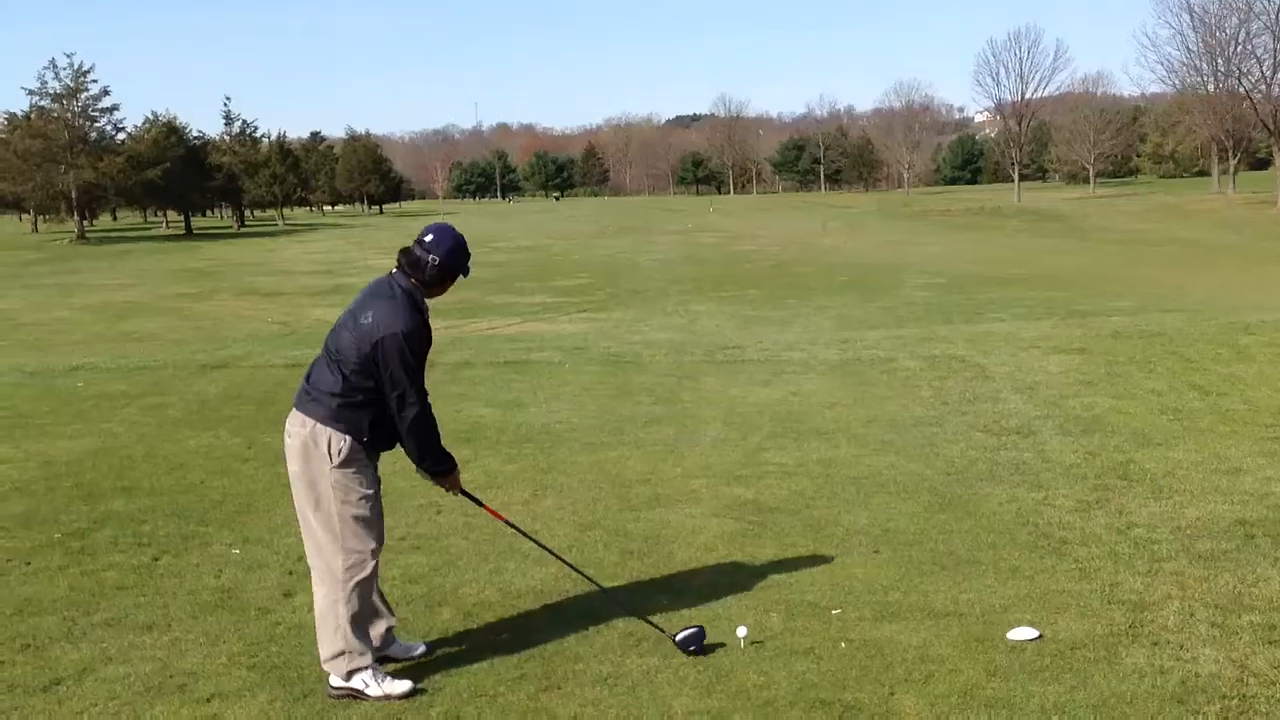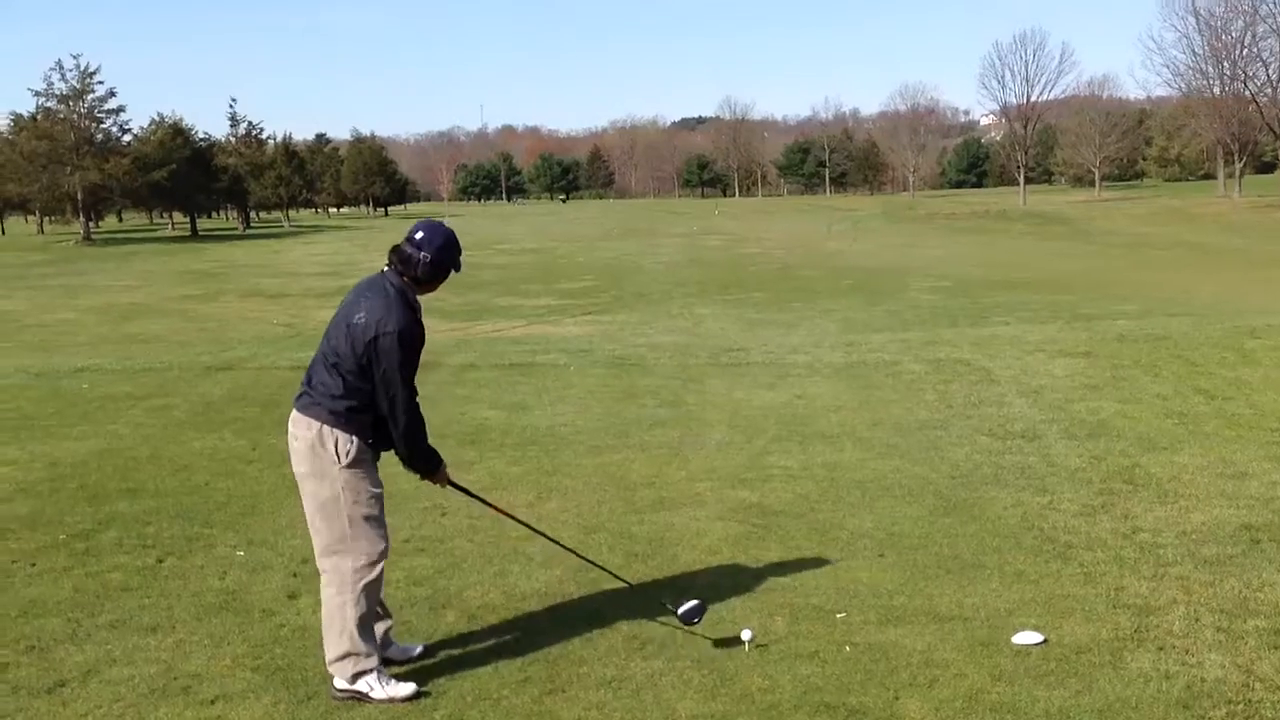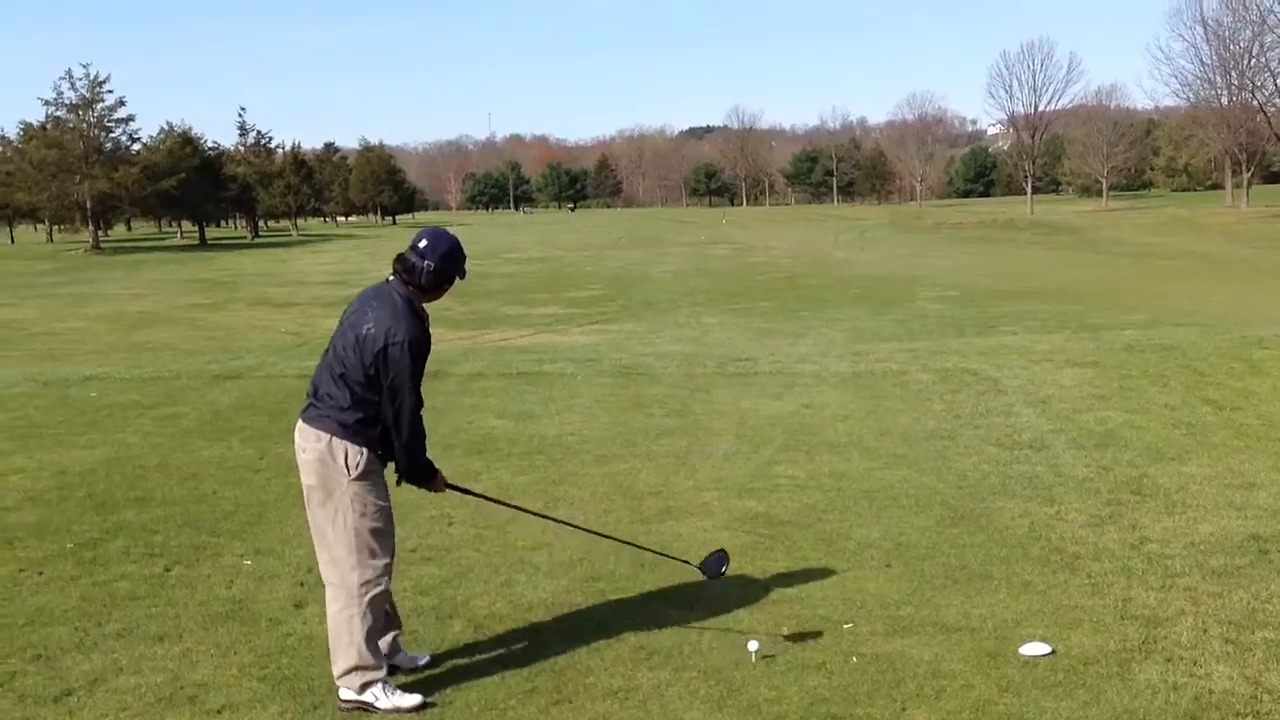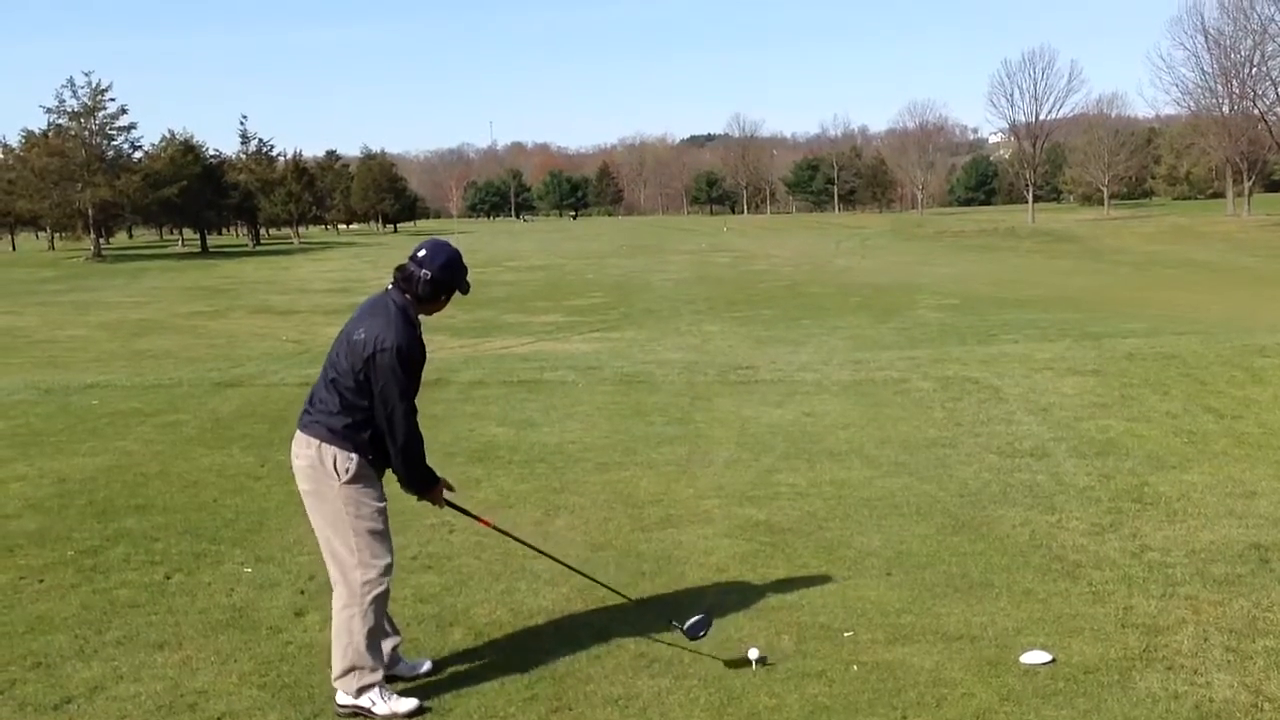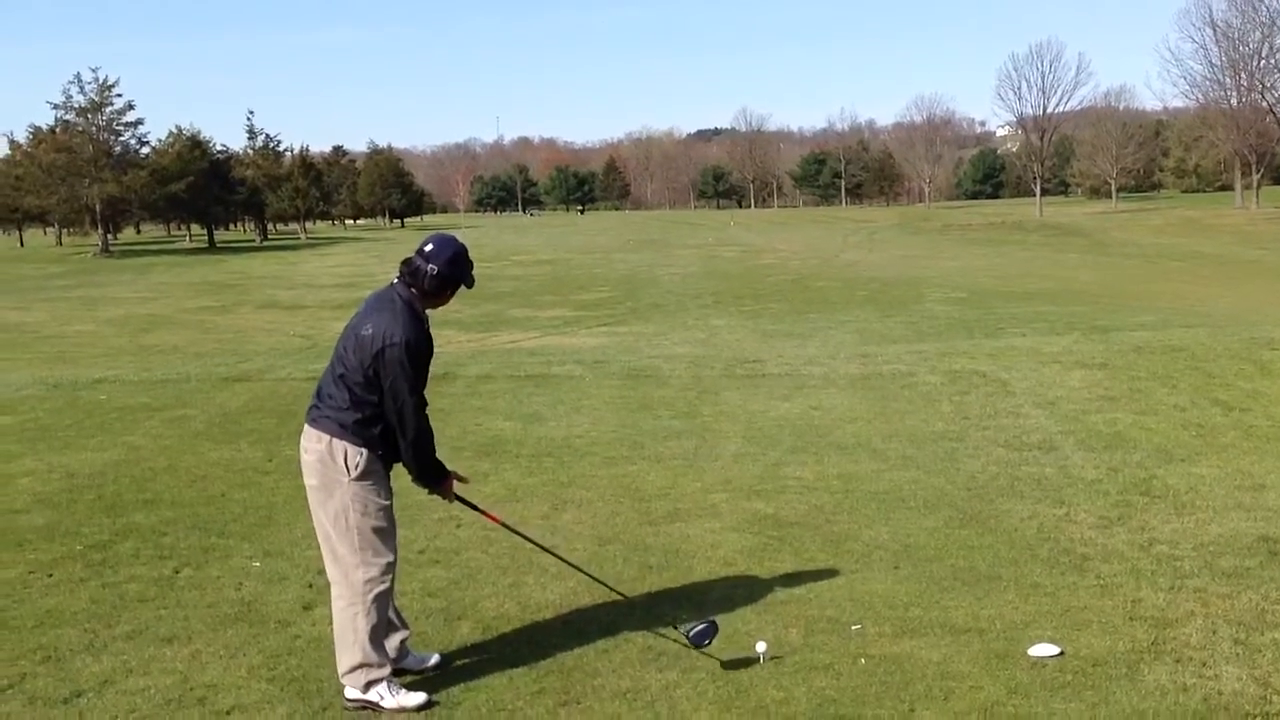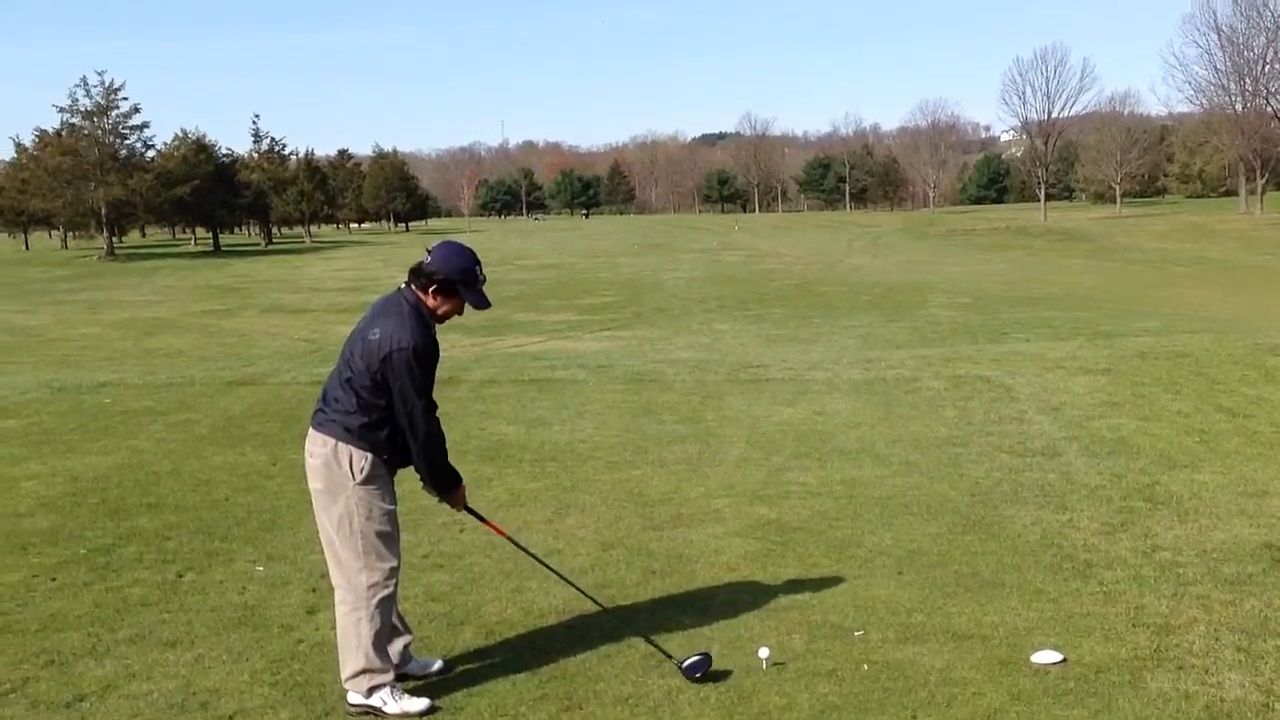
dt=0.4s
person 1, frame 1
left shoulder: (388, 291)
right shoulder: (400, 324)
right elbow: (409, 405)
left wrist: (429, 460)
right wrist: (440, 465)
left hip: (332, 429)
right hip: (329, 438)
left knee: (363, 543)
right knee: (348, 553)
left ankle: (374, 636)
right ankle: (349, 668)
person 1, frame 2
left shoulder: (375, 288)
right shoulder: (394, 321)
right elbow: (397, 402)
left wrist: (416, 457)
right wrist: (426, 462)
left hip: (322, 424)
right hip: (335, 438)
left knee: (361, 546)
right knee: (356, 553)
left ankle: (373, 639)
right ankle: (354, 671)
person 1, frame 3
left shoulder: (376, 297)
right shoulder: (403, 329)
right elbow: (402, 411)
right wrist: (421, 471)
left hip: (324, 432)
right hip: (344, 447)
left knee: (369, 557)
right knee: (360, 565)
left ankle: (381, 647)
right ankle: (360, 682)
person 1, frame 4
left shoulder: (384, 308)
right shoulder: (394, 338)
right elbow: (397, 420)
left wrist: (417, 474)
right wrist: (421, 481)
left hip: (336, 446)
right hip: (335, 455)
left knee: (368, 562)
right knee: (365, 568)
left ankle: (381, 656)
person 1, frame 5
left shoulder: (390, 301)
right shoulder: (401, 334)
right elbow: (407, 415)
left wrist: (429, 468)
right wrist: (433, 475)
left hip: (344, 441)
right hip: (345, 451)
left knee: (376, 558)
right knee: (363, 564)
left ankle: (389, 648)
right ankle: (365, 680)
person 1, frame 6
left shoulder: (397, 306)
right shoulder: (407, 338)
left elbow: (408, 414)
right elbow: (417, 420)
left wrist: (435, 475)
right wrist: (445, 482)
left hip: (351, 447)
right hip: (349, 456)
left knee: (379, 564)
right knee: (367, 570)
left ankle: (392, 654)
